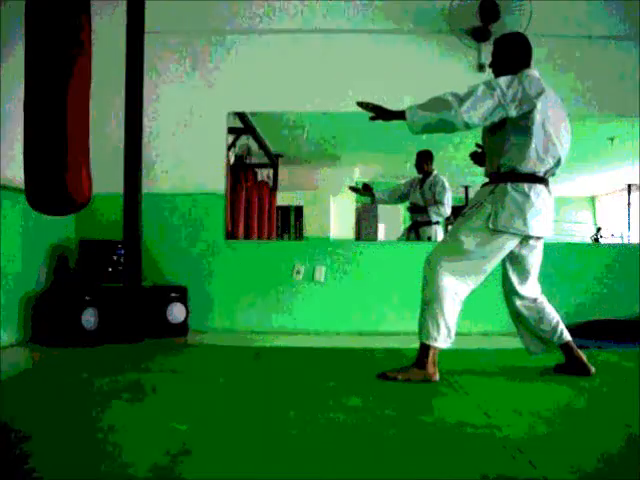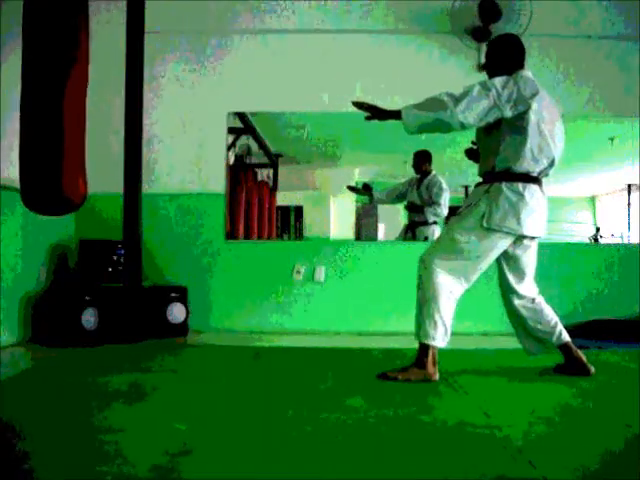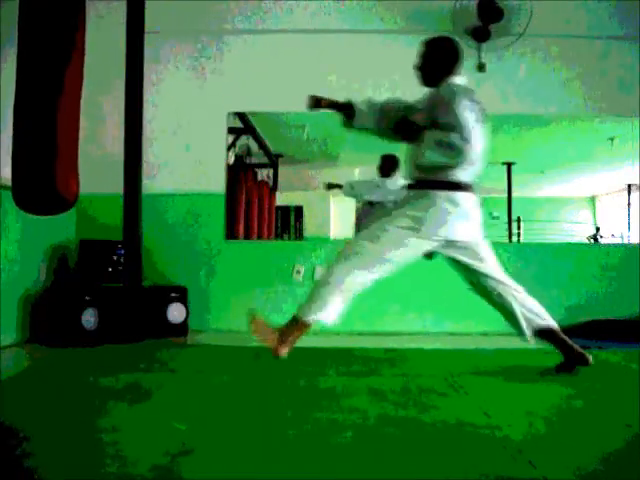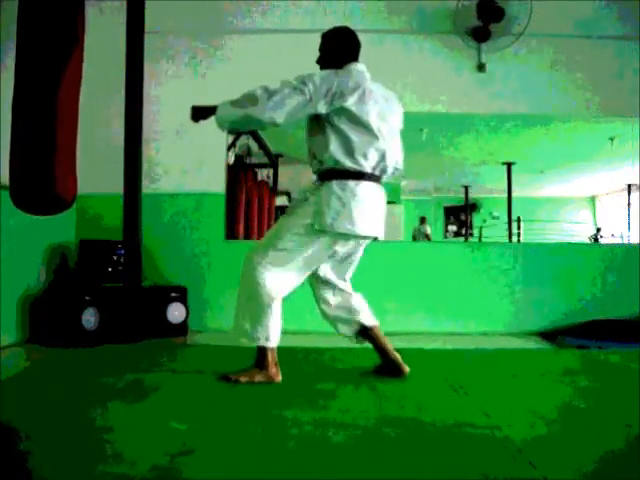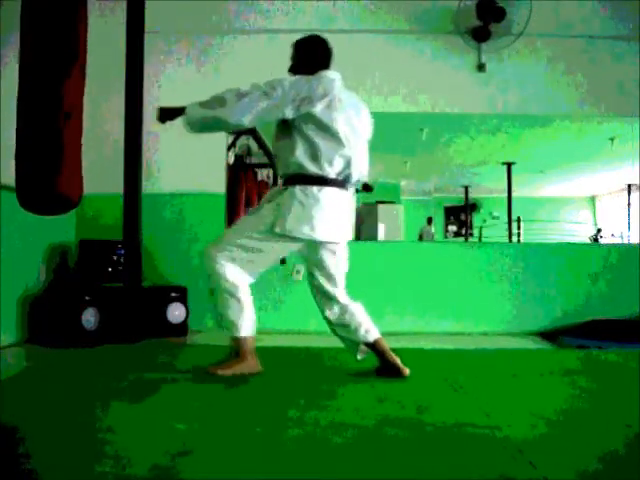
dt=0.4s
person 1, frame 1
left shoulder: (516, 86)
right shoulder: (552, 101)
left elbow: (460, 109)
left wrist: (398, 114)
right wrist: (494, 159)
left hip: (510, 198)
right hip: (537, 201)
left knee: (443, 266)
right knee: (523, 290)
left ankle: (425, 363)
right ankle: (575, 358)
person 1, frame 2
left shoulder: (511, 87)
right shoulder: (544, 101)
left elbow: (455, 109)
left wrist: (392, 114)
left hip: (504, 197)
right hip: (530, 201)
left knee: (438, 265)
right knee: (519, 289)
left ankle: (426, 363)
right ankle: (574, 358)
person 1, frame 3
left shoulder: (454, 97)
right shoulder: (434, 101)
left elbow: (461, 147)
right elbow: (389, 116)
left wrist: (418, 134)
right wrist: (337, 105)
left hip: (434, 204)
right hip: (457, 206)
left knee: (355, 259)
right knee: (494, 282)
left ankle: (285, 337)
right ankle: (569, 349)
person 1, frame 4
left shoulder: (332, 83)
right shoulder: (387, 98)
left elbow: (271, 105)
right elbow: (394, 162)
left wrist: (214, 111)
left hip: (337, 197)
right hip: (370, 198)
left knee: (263, 265)
right knee: (329, 280)
left ankle: (267, 365)
right ankle: (389, 357)
person 1, frame 5
left shoulder: (303, 88)
right shoulder: (357, 105)
left elbow: (240, 106)
right elbow: (359, 172)
left wrist: (182, 112)
left hip: (302, 201)
right hip: (338, 205)
left knee: (224, 256)
right knee: (332, 294)
left ankle: (244, 353)
right ankle: (391, 362)
